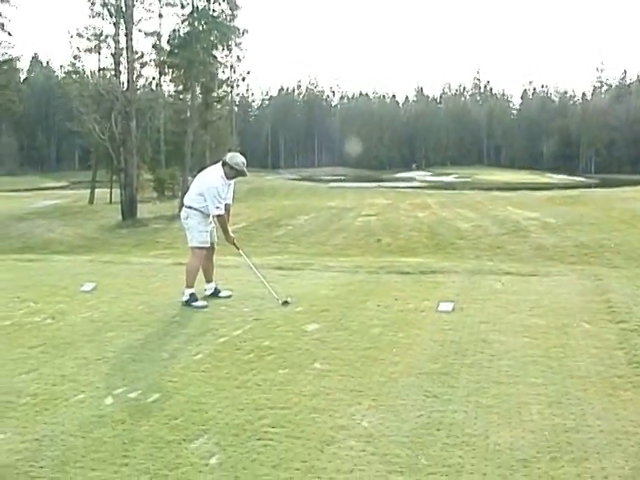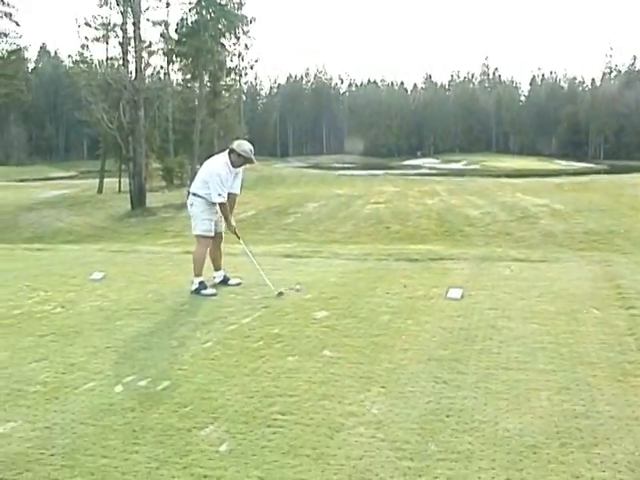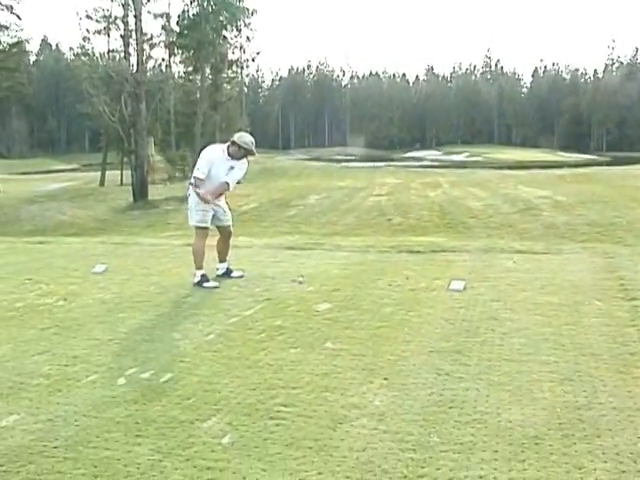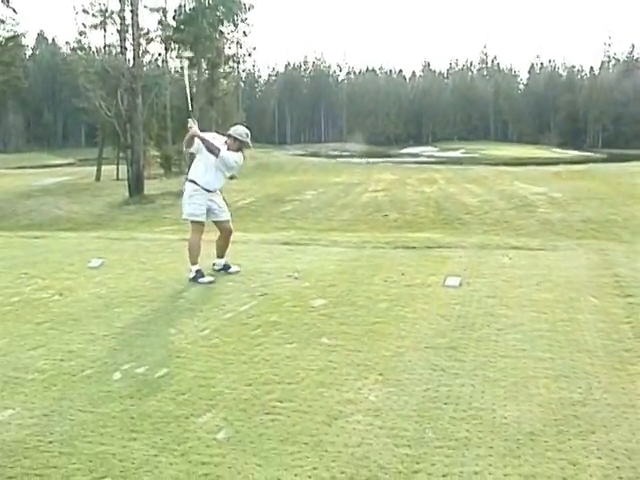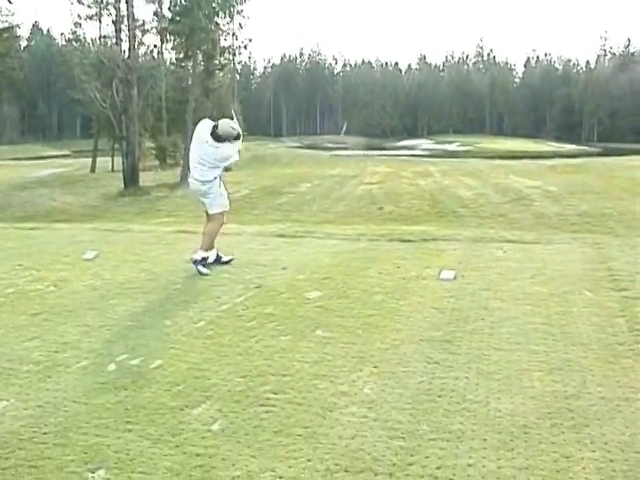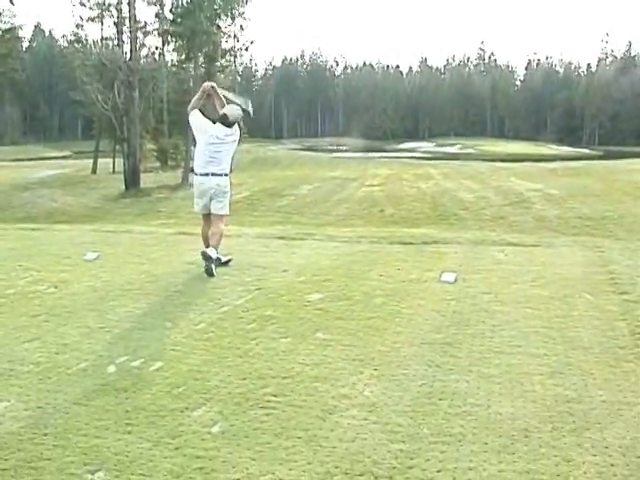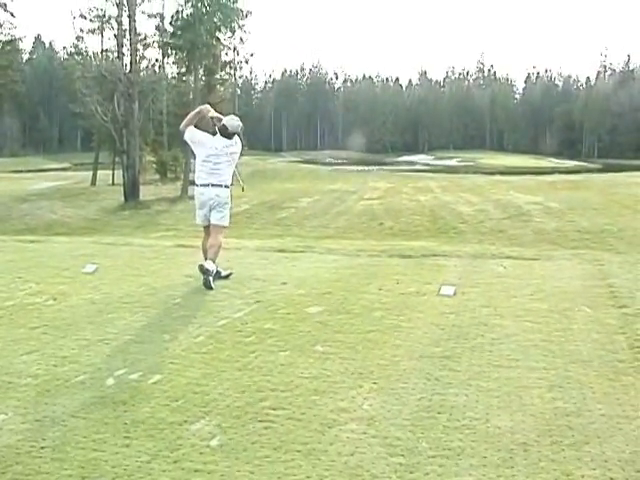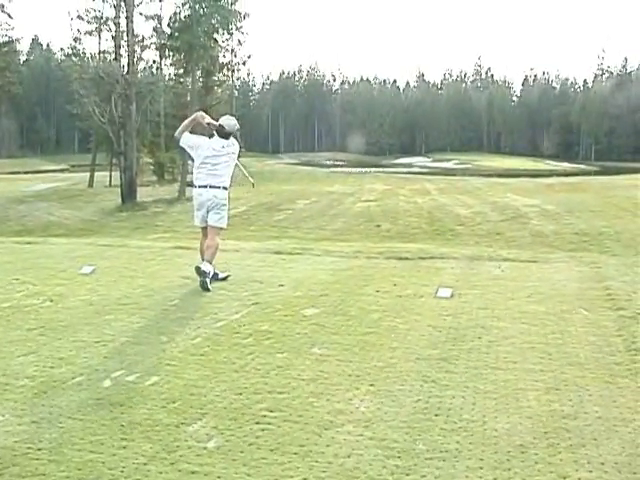
dt=0.3s
person 1, frame 1
left shoulder: (227, 176)
right shoulder: (214, 181)
left elbow: (227, 204)
right elbow: (219, 212)
left wrist: (227, 227)
right wrist: (227, 233)
left hip: (205, 215)
right hip: (194, 214)
left knee: (209, 251)
right knee: (198, 253)
left ankle: (211, 288)
right ankle: (188, 295)
person 1, frame 2
left shoulder: (237, 166)
right shoulder: (218, 167)
left elbow: (233, 194)
right elbow: (221, 200)
left wrist: (230, 217)
right wrist: (229, 222)
left hip: (212, 204)
right hip: (200, 202)
left knee: (217, 239)
right knee: (204, 242)
left ankle: (219, 276)
right ankle: (197, 283)
person 1, frame 3
left shoulder: (242, 164)
right shoulder: (212, 151)
left elbow: (227, 184)
right elbow: (198, 176)
left wrist: (211, 195)
right wrist: (200, 193)
left hip: (217, 198)
right hip: (198, 195)
left knee: (227, 233)
right knee: (201, 235)
left ankle: (222, 267)
right ankle: (199, 276)
person 1, frame 4
left shoulder: (237, 158)
right shoulder: (212, 138)
left elbow: (216, 152)
right elbow: (187, 146)
left wrist: (199, 135)
right wrist: (192, 133)
left hip: (213, 194)
right hip: (195, 190)
left knee: (227, 229)
right knee: (197, 230)
left ankle: (220, 262)
right ankle: (194, 271)
person 1, frame 5
left shoulder: (203, 127)
right shoulder: (227, 149)
right elbow: (234, 156)
right wrist: (237, 145)
left hip: (196, 181)
right hip: (210, 184)
left knee: (212, 220)
right knee: (218, 220)
left ankle: (212, 254)
right ankle: (200, 256)
person 1, frame 6
left shoulder: (205, 128)
right shoulder: (234, 133)
left elbow: (192, 109)
right elbow: (224, 109)
left wrist: (203, 91)
right wrist: (215, 91)
left hip: (200, 180)
right hip: (220, 181)
left knee: (207, 220)
right knee: (218, 222)
left ankle: (212, 256)
right ankle: (212, 253)
person 1, frame 7
left shoulder: (205, 141)
right shoulder: (236, 144)
left elbow: (184, 127)
right elbow: (230, 130)
left wrist: (200, 111)
right wrist: (216, 116)
left hip: (201, 191)
right hip: (221, 192)
left knee: (207, 232)
right knee: (217, 233)
left ankle: (212, 269)
right ankle: (209, 266)
person 1, frame 8
left shoulder: (202, 143)
right shoulder: (234, 146)
left elbow: (179, 135)
right elbow: (225, 134)
left wrist: (195, 118)
right wrist: (211, 122)
left hip: (200, 192)
right hip: (219, 194)
left knee: (205, 233)
right knee: (214, 235)
left ankle: (209, 271)
right ankle: (206, 267)
